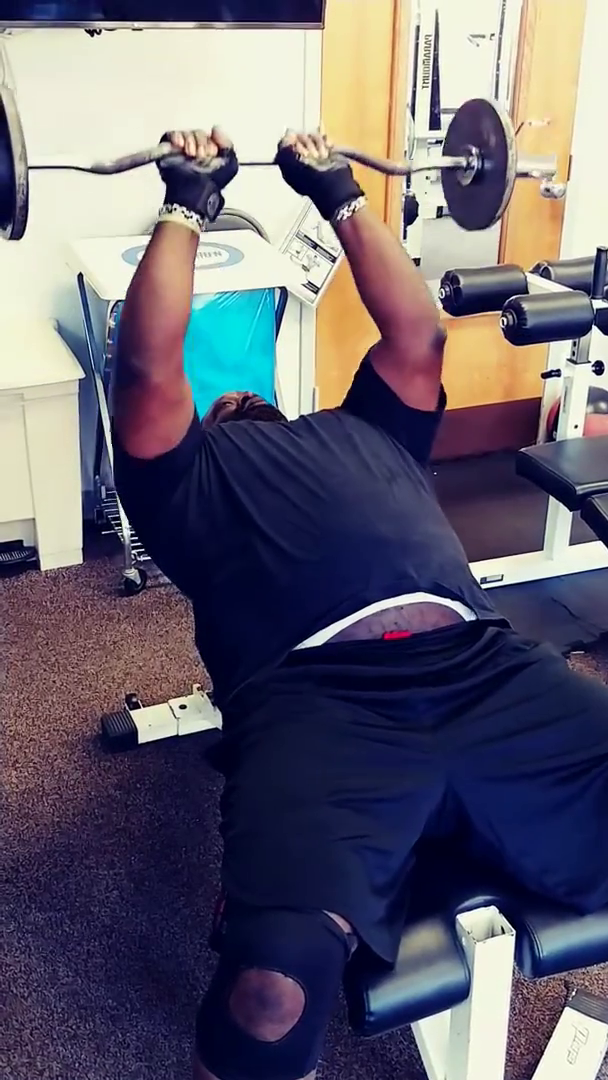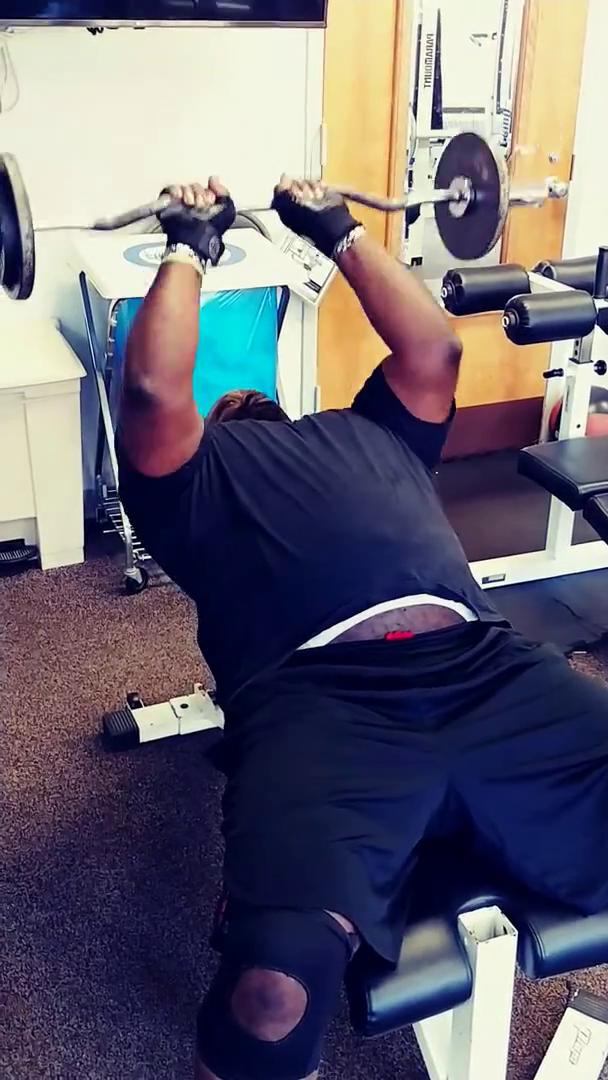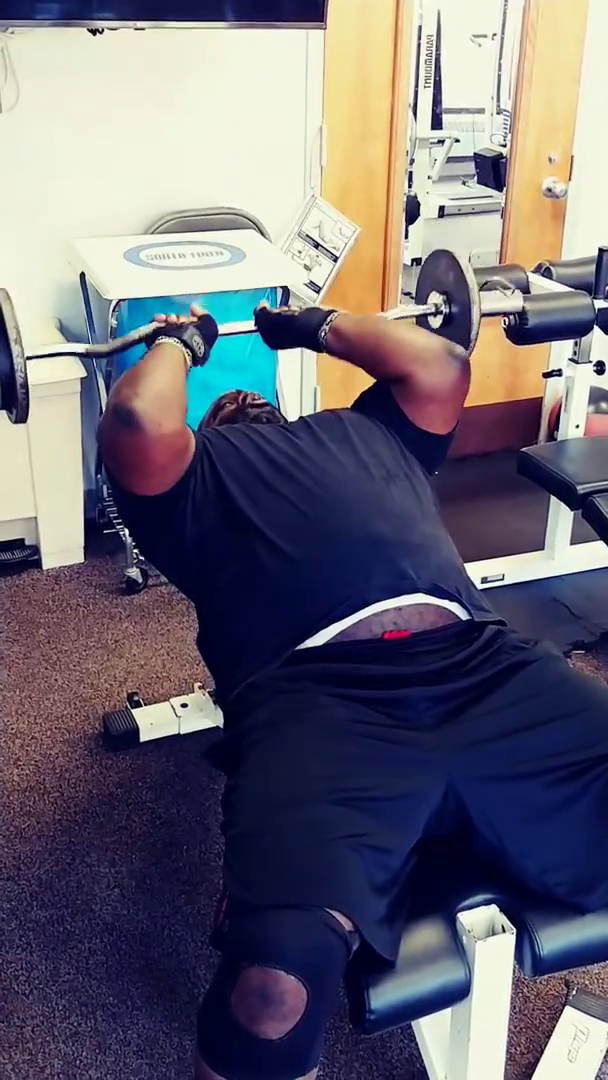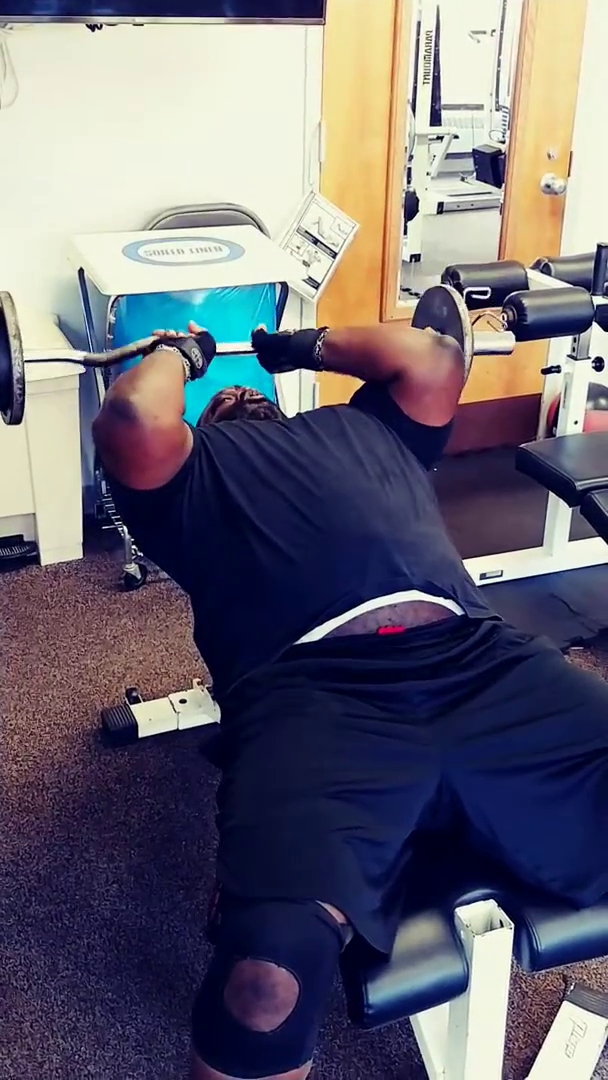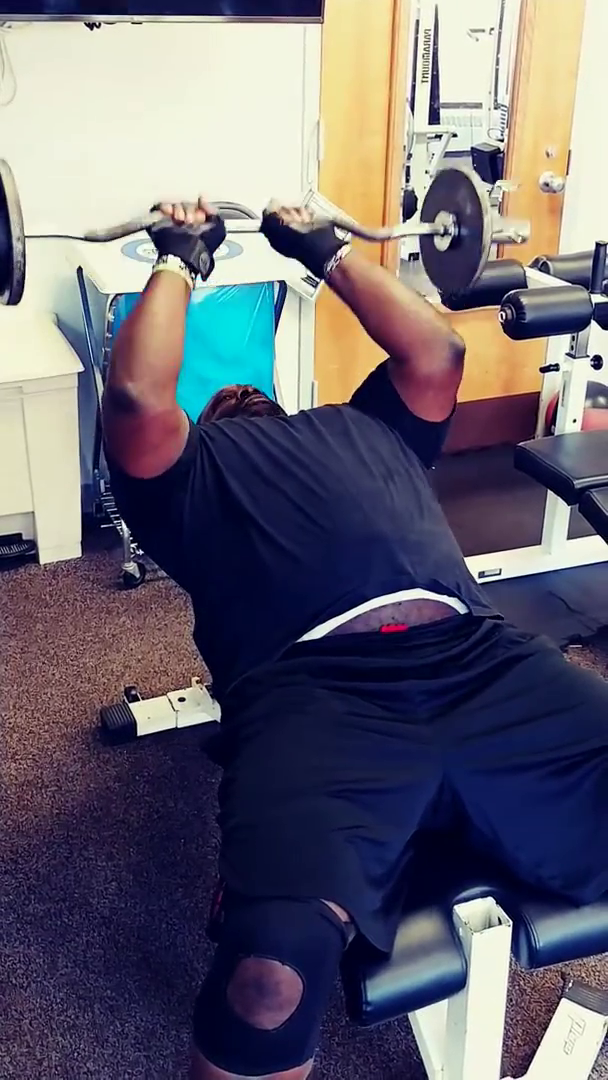
dt=0.4s
person 1, frame 1
left shoulder: (362, 434)
right shoulder: (192, 478)
left elbow: (416, 332)
right elbow: (147, 364)
left wrist: (341, 198)
right wrist: (186, 208)
left hip: (486, 667)
right hip: (315, 699)
right knee: (273, 984)
person 1, frame 2
left shoulder: (365, 432)
right shoulder: (196, 479)
left elbow: (429, 351)
right elbow: (155, 393)
left wrist: (339, 232)
right wrist: (188, 248)
left hip: (485, 667)
right hip: (317, 700)
right knee: (275, 982)
person 1, frame 3
left shoulder: (361, 430)
right shoulder: (193, 472)
left elbow: (442, 366)
right elbow: (136, 423)
left wrist: (320, 327)
right wrist: (177, 344)
left hip: (481, 664)
right hip: (314, 697)
right knee: (275, 981)
person 1, frame 4
left shoulder: (360, 426)
right shoulder: (195, 467)
left elbow: (436, 358)
right elbow: (131, 423)
left wrist: (315, 345)
right wrist: (175, 356)
left hip: (477, 658)
right hip: (311, 690)
right knee: (267, 977)
person 1, frame 5
left shoulder: (361, 427)
right shoulder: (193, 469)
left elbow: (436, 351)
right elbow: (135, 400)
left wrist: (328, 252)
right wrist: (177, 261)
left hip: (481, 659)
right hip: (312, 692)
right knee: (271, 974)
